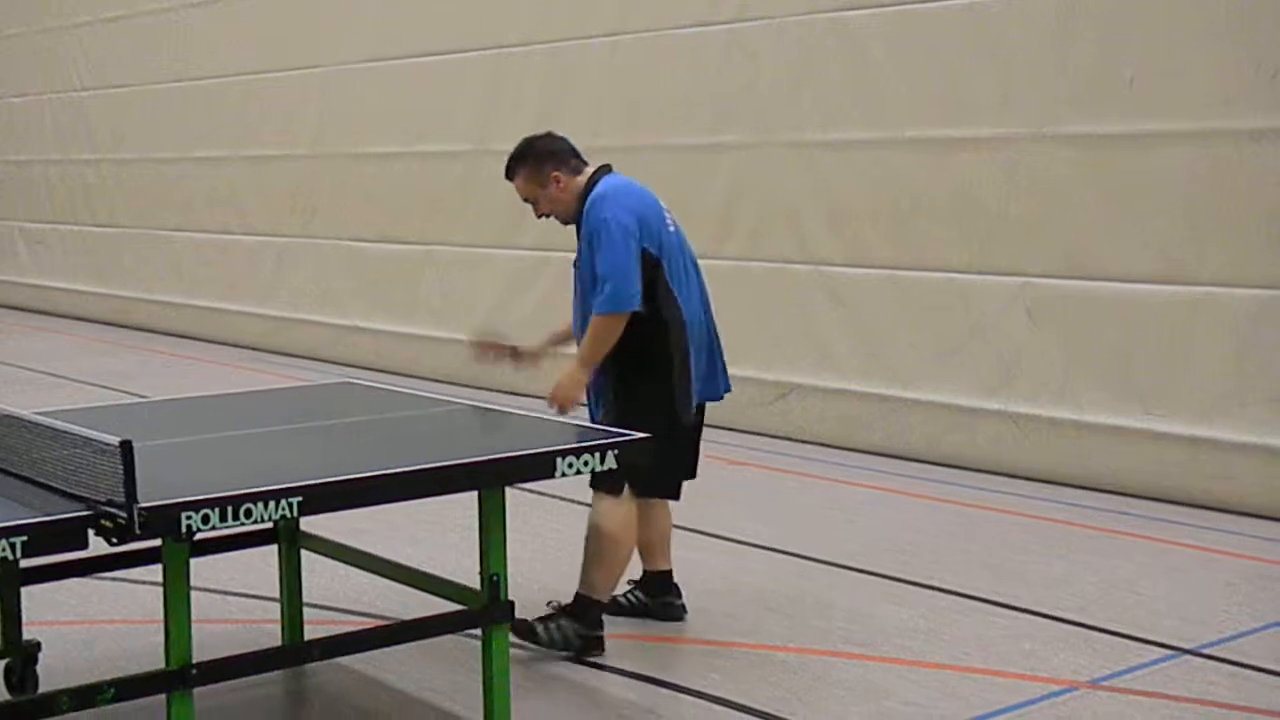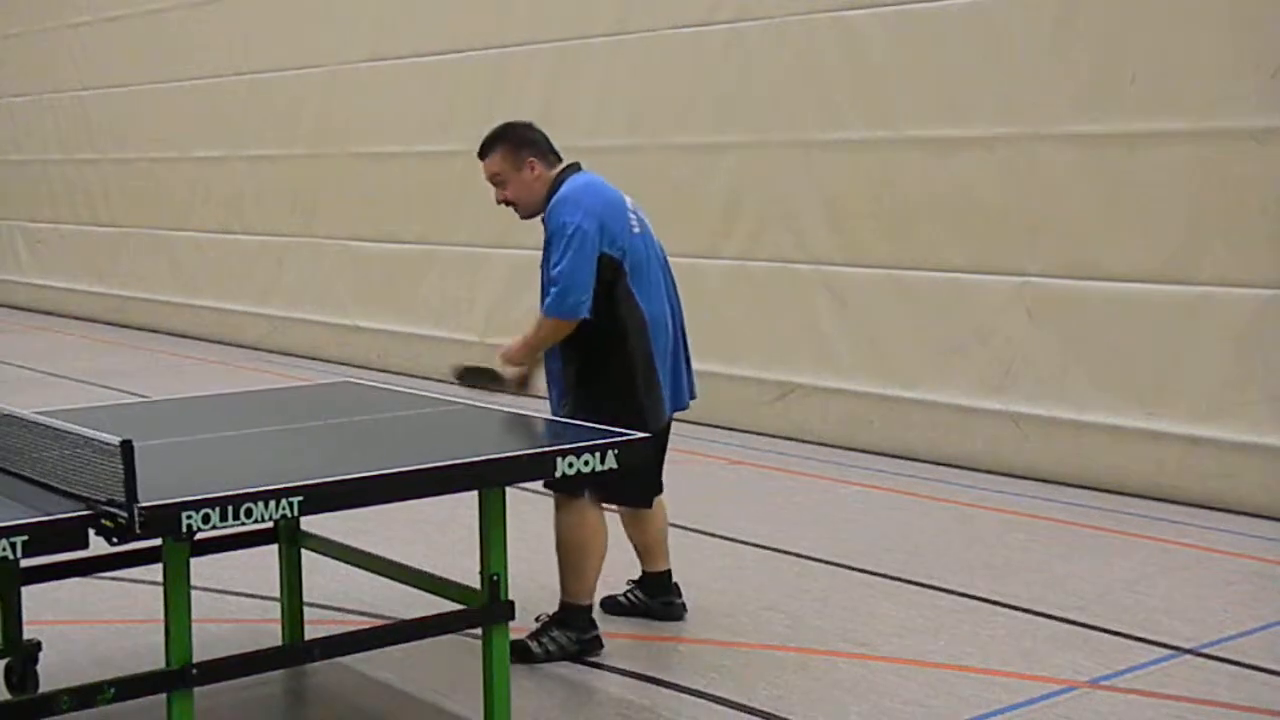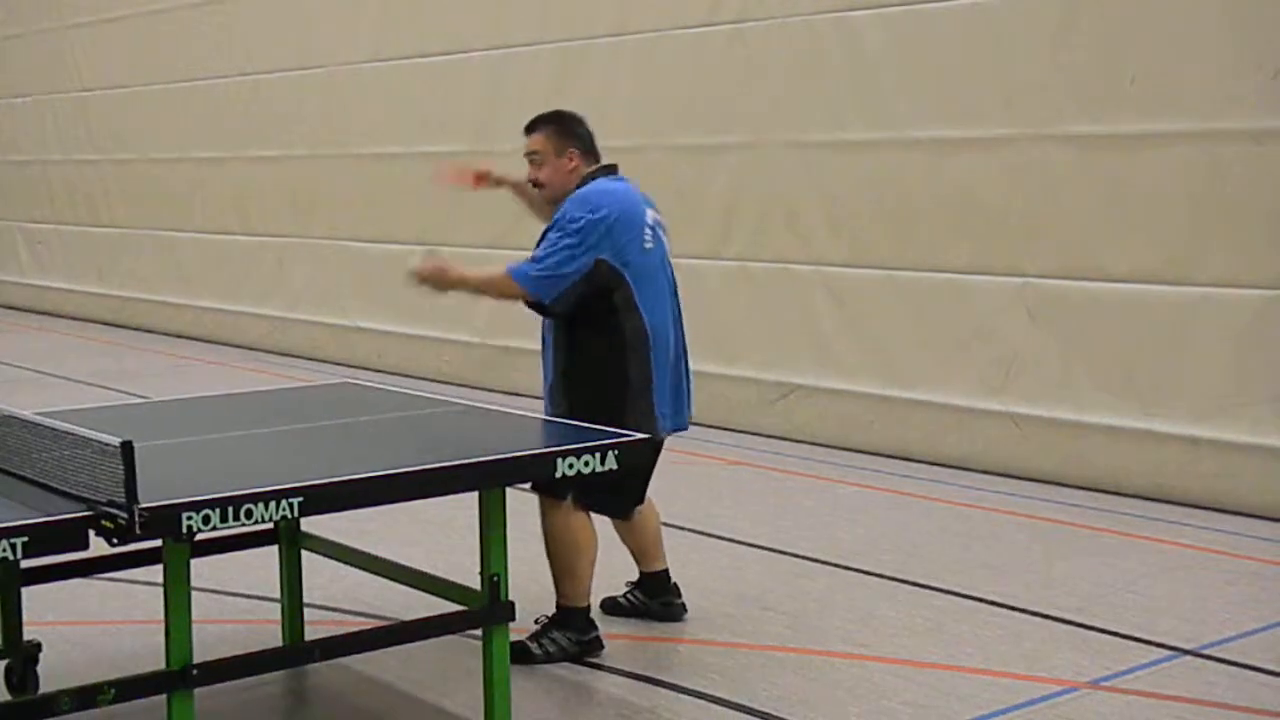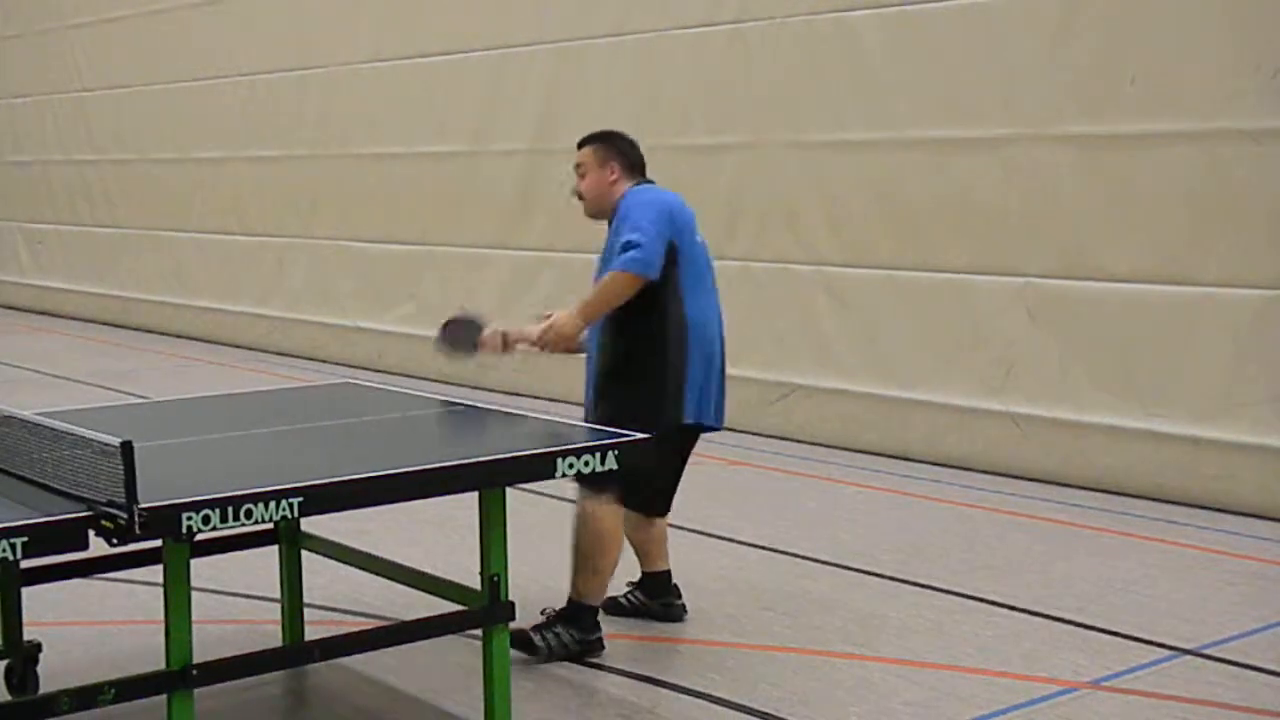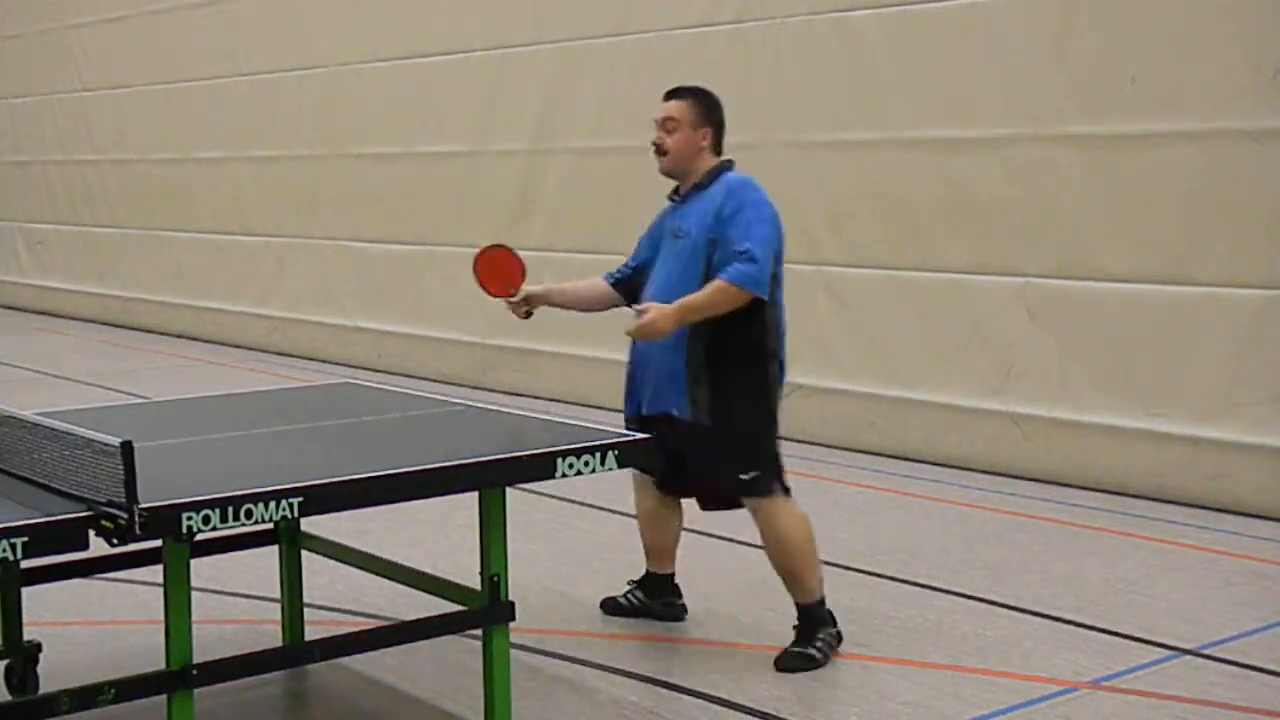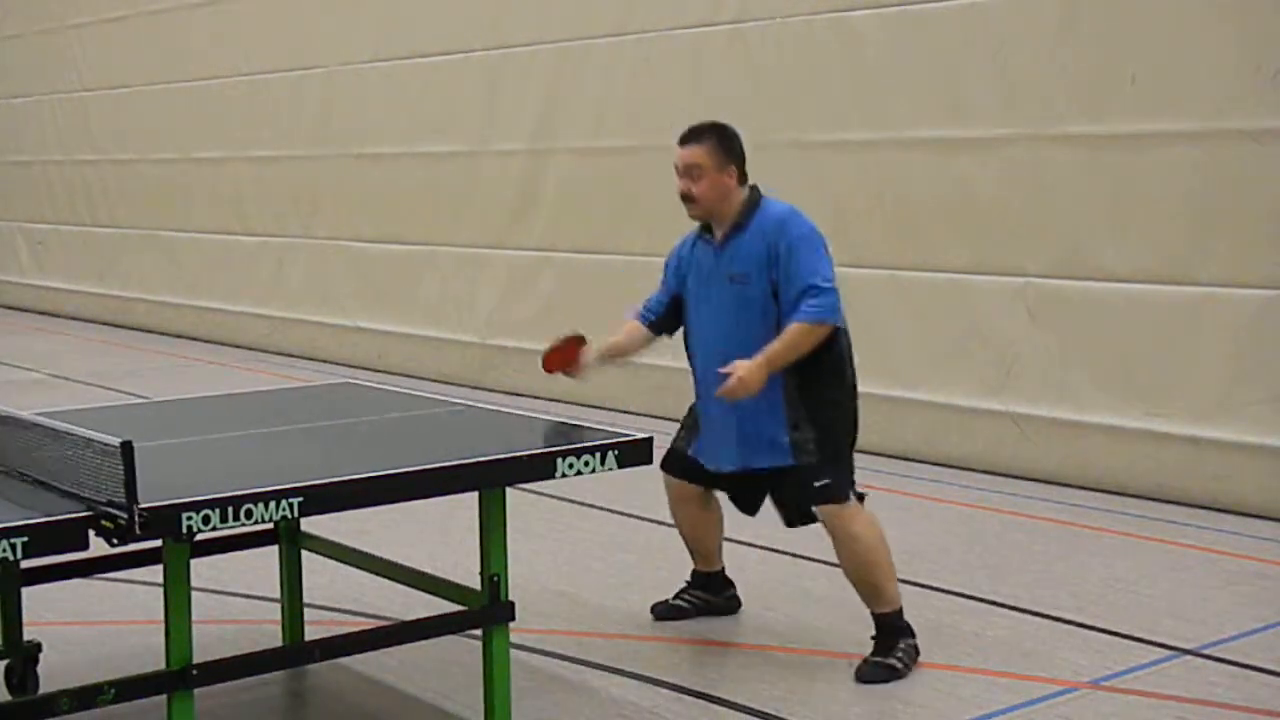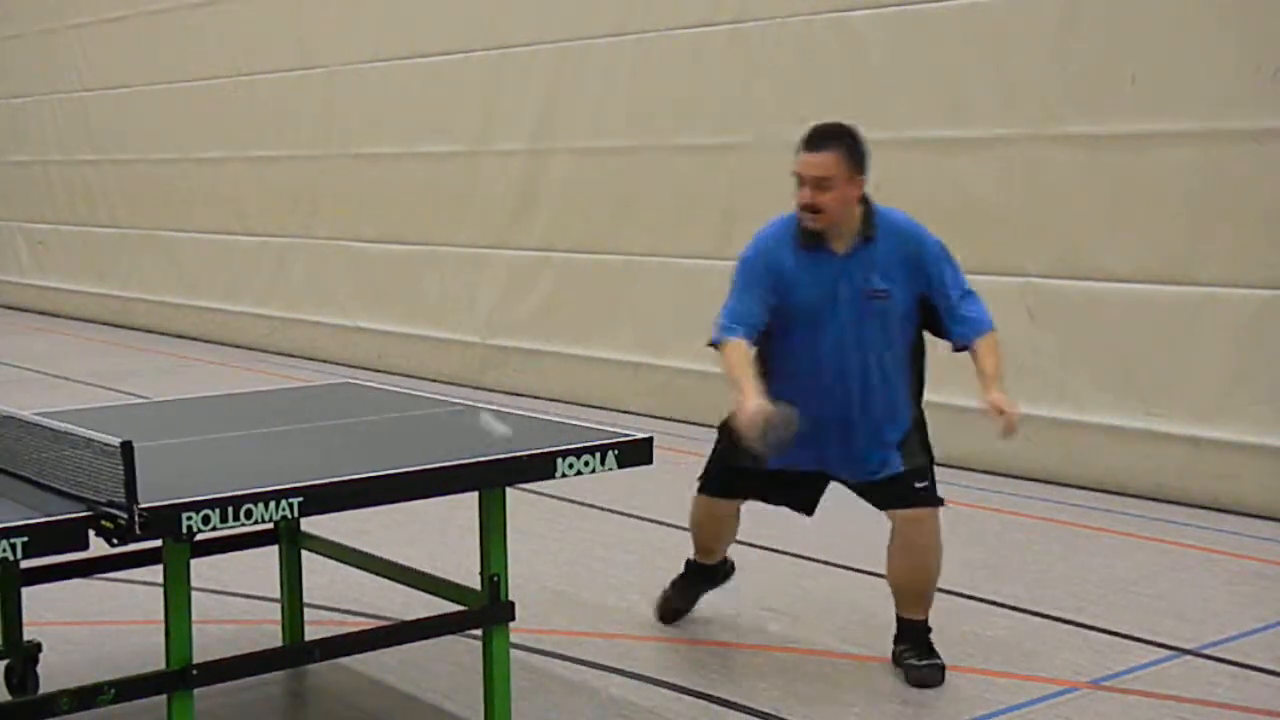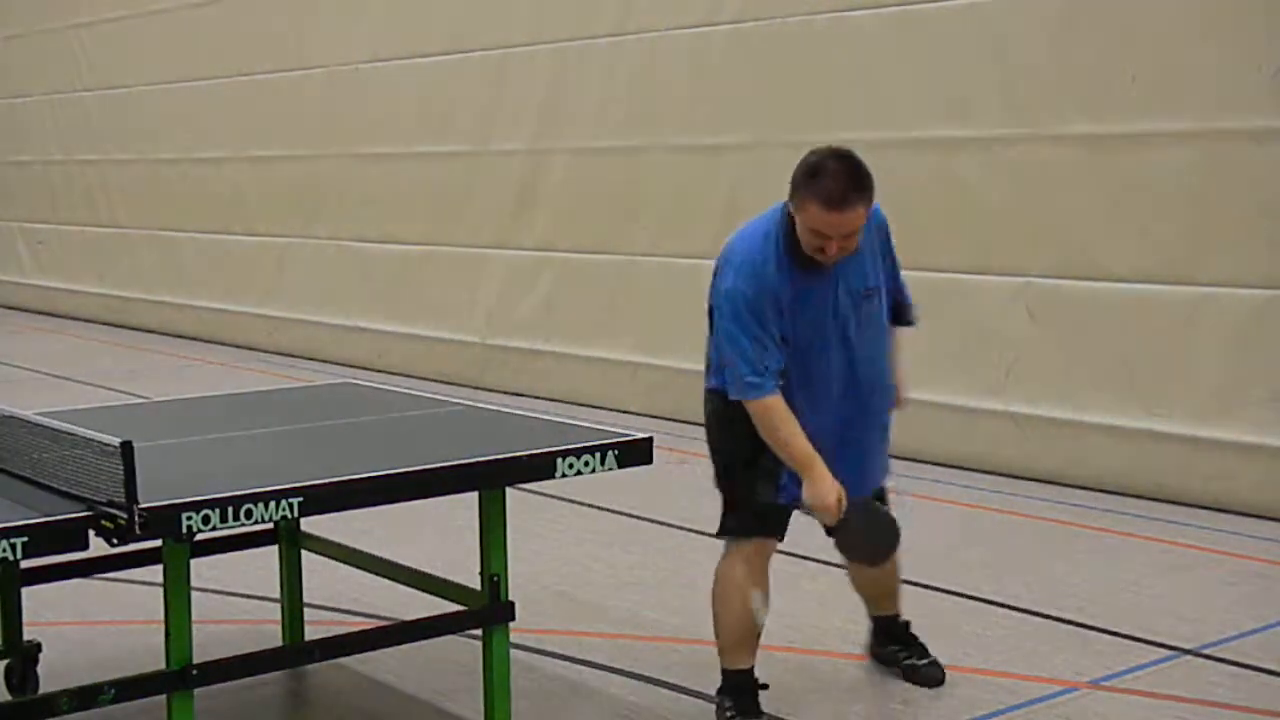
dt=0.5s
person 1, frame 1
left shoulder: (609, 208)
right shoulder: (614, 199)
left elbow: (616, 306)
right elbow: (606, 301)
left wrist: (580, 373)
right wrist: (545, 345)
left hip: (651, 375)
right hip: (664, 372)
left knee: (616, 486)
right knee: (643, 482)
left ankle: (583, 616)
right ankle: (657, 588)
person 1, frame 2
left shoulder: (573, 205)
right shoulder: (588, 195)
left elbow: (567, 307)
left wrist: (526, 350)
right wrist: (539, 357)
left hip: (618, 379)
right hip: (642, 372)
left knee: (578, 490)
right knee: (631, 485)
left ankle: (575, 623)
right ankle: (659, 588)
person 1, frame 3
left shoulder: (595, 204)
right shoulder: (618, 198)
left elbow: (534, 280)
left wrist: (454, 279)
right wrist: (516, 187)
left hip: (611, 388)
right hip: (640, 383)
left knee: (563, 495)
right knee: (620, 490)
left ankle: (573, 625)
right ankle: (658, 589)
person 1, frame 4
left shoulder: (643, 204)
right shoulder: (647, 212)
left elbow: (635, 267)
right elbow: (612, 323)
left wrist: (577, 316)
right wrist: (540, 332)
left hip: (652, 382)
right hip: (665, 382)
left knee: (600, 490)
right knee: (632, 490)
left ankle: (579, 621)
right ankle: (658, 588)
person 1, frame 5
left shoulder: (739, 196)
right shoulder: (671, 214)
left elbow: (749, 278)
right elbow: (621, 287)
left wrist: (674, 316)
right wrist: (547, 294)
left hip: (731, 383)
right hip: (669, 385)
left knee: (763, 496)
right knee: (653, 479)
left ankle: (817, 622)
right ankle: (658, 589)
person 1, frame 6
left shoulder: (785, 228)
right shoulder: (689, 251)
left elbow: (820, 312)
right elbow: (654, 319)
left wrist: (760, 365)
right wrist: (598, 353)
left hip: (804, 404)
right hip: (724, 409)
left knee: (837, 508)
right knee: (682, 479)
left ankle: (895, 633)
right ankle: (712, 585)
person 1, frame 7
left shoulder: (909, 243)
right shoulder: (770, 248)
left elbow: (968, 318)
right elbow: (736, 332)
left wrist: (992, 386)
right wrist: (748, 394)
left hip: (884, 418)
right hip: (778, 414)
left knee: (917, 514)
right knee: (715, 496)
left ankle: (912, 636)
right ankle: (706, 568)
person 1, frame 8
left shoulder: (874, 230)
right shoulder: (748, 266)
left elbow: (891, 307)
right elbow: (756, 389)
left wrist: (888, 376)
right wrist: (812, 471)
left hip: (849, 419)
right hip: (759, 421)
right knee: (750, 541)
left ankle: (891, 633)
